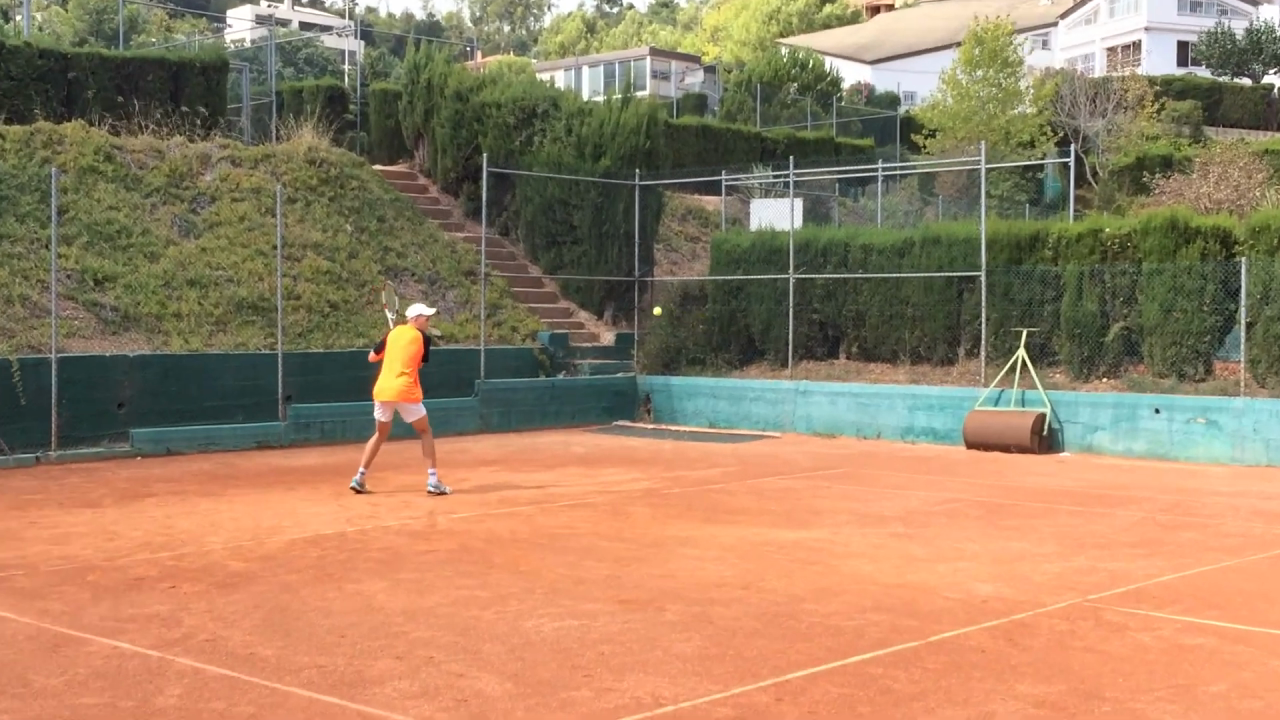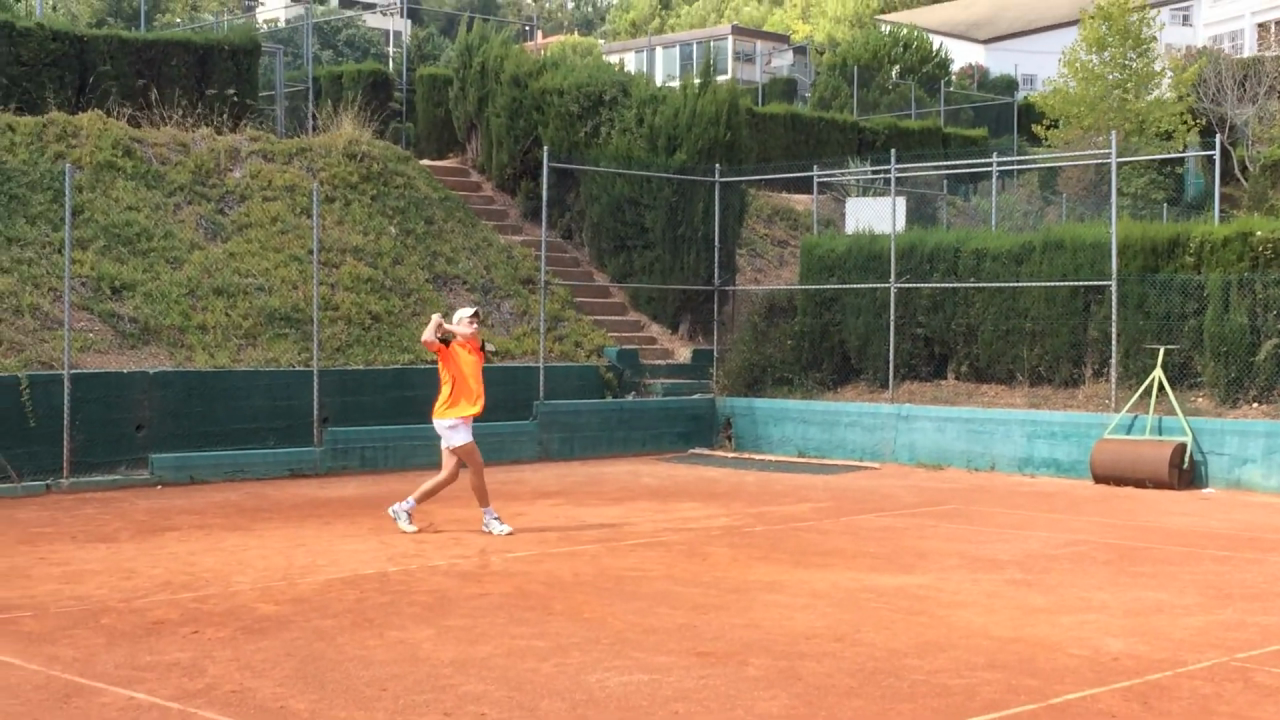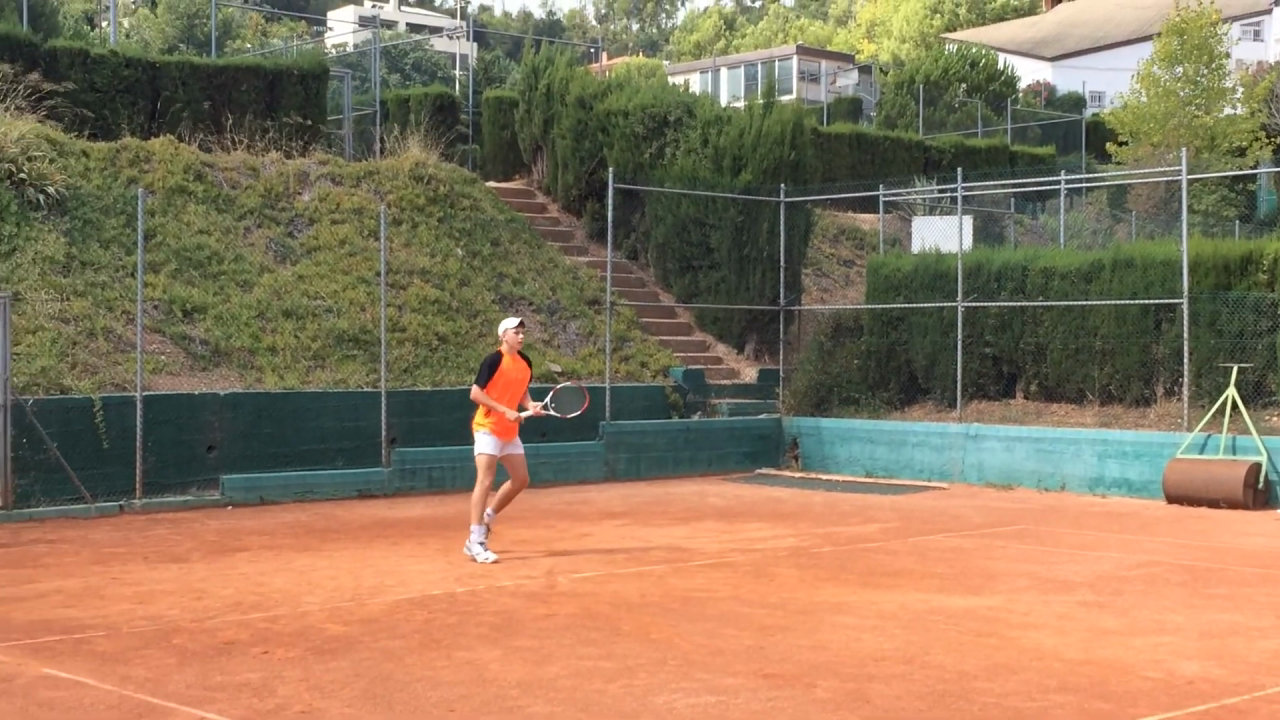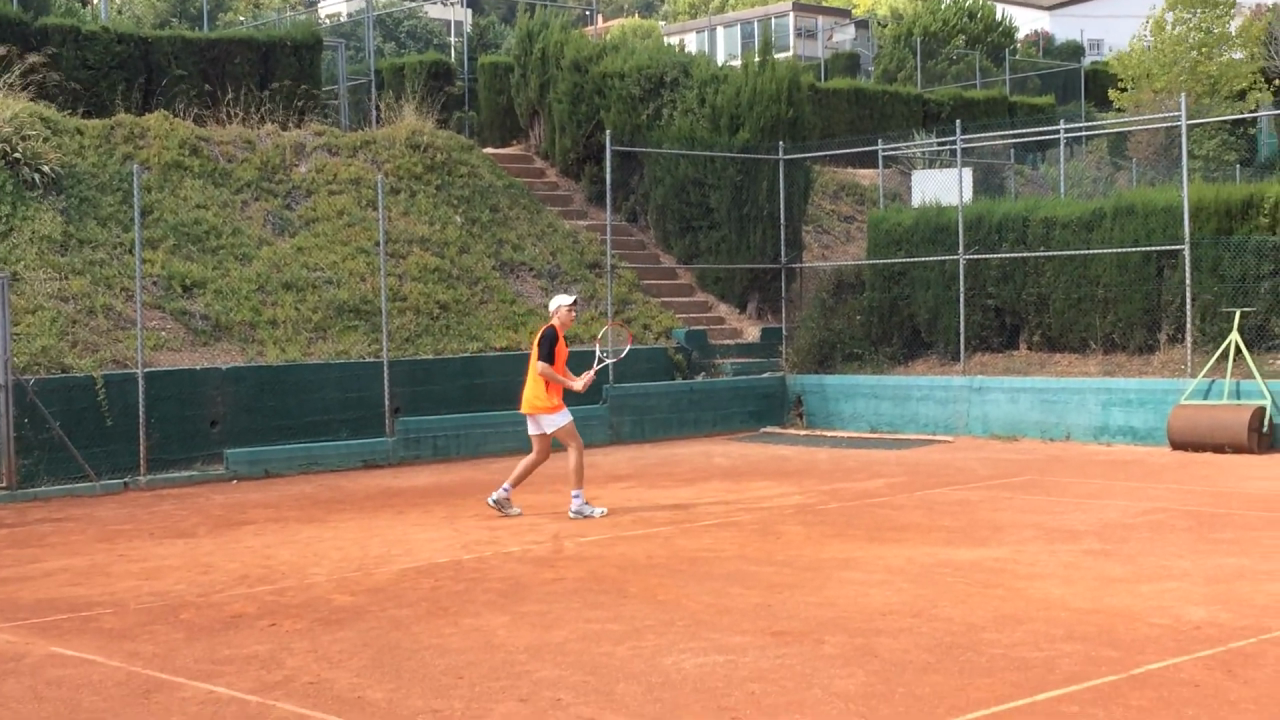
dt=0.7s
person 1, frame 1
left shoulder: (393, 332)
right shoulder: (424, 338)
left elbow: (372, 358)
left hip: (382, 391)
right hip: (406, 392)
left knee: (380, 435)
right knee: (425, 433)
left ankle: (359, 478)
right ankle: (433, 481)
person 1, frame 2
left shoulder: (477, 345)
right shoulder: (446, 346)
left elbow: (473, 335)
right elbow: (426, 339)
left wrist: (447, 325)
right wrist: (435, 321)
left hip: (460, 417)
right hip: (449, 416)
left knee: (448, 474)
right knee: (476, 465)
left ankle: (403, 508)
right ankle: (490, 518)
person 1, frame 3
left shoulder: (525, 362)
right shoulder: (493, 360)
right elbow: (475, 393)
left wrist: (531, 405)
right wrist: (505, 410)
left hip: (509, 431)
right hip: (488, 427)
left knee: (521, 480)
right knee: (485, 481)
left ankle: (485, 516)
right ankle: (475, 541)
person 1, frame 4
left shoulder: (558, 336)
right shoulder: (550, 334)
left elbow: (559, 370)
right elbow: (542, 369)
left wrist: (579, 379)
right wrist: (571, 385)
left hip: (537, 402)
right hip: (545, 402)
left knee: (540, 453)
right knee: (576, 446)
left ankle: (501, 495)
right ankle: (578, 504)
